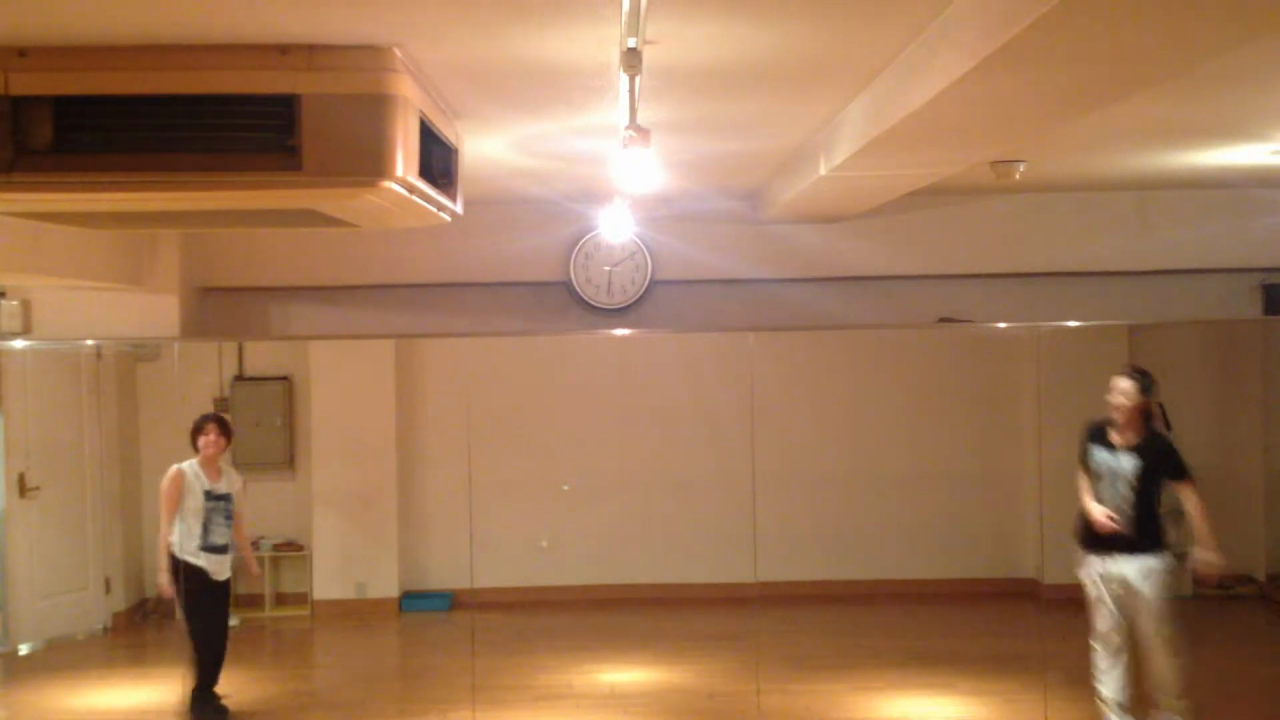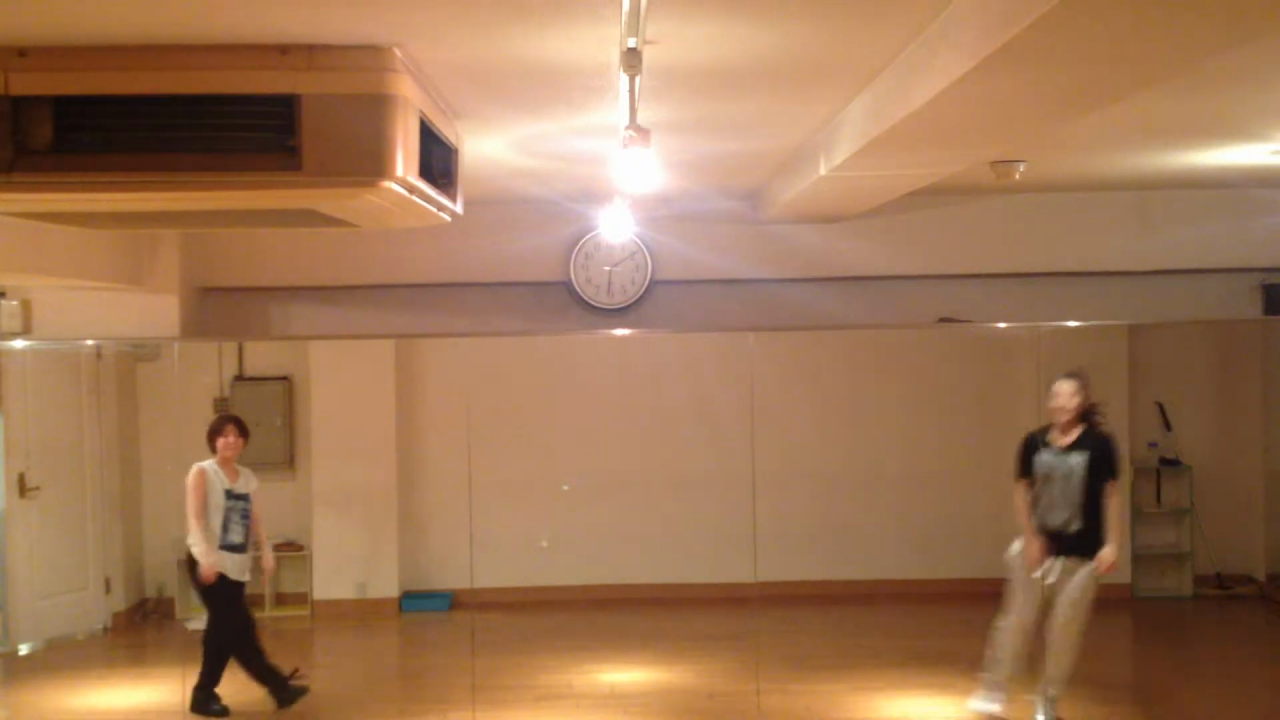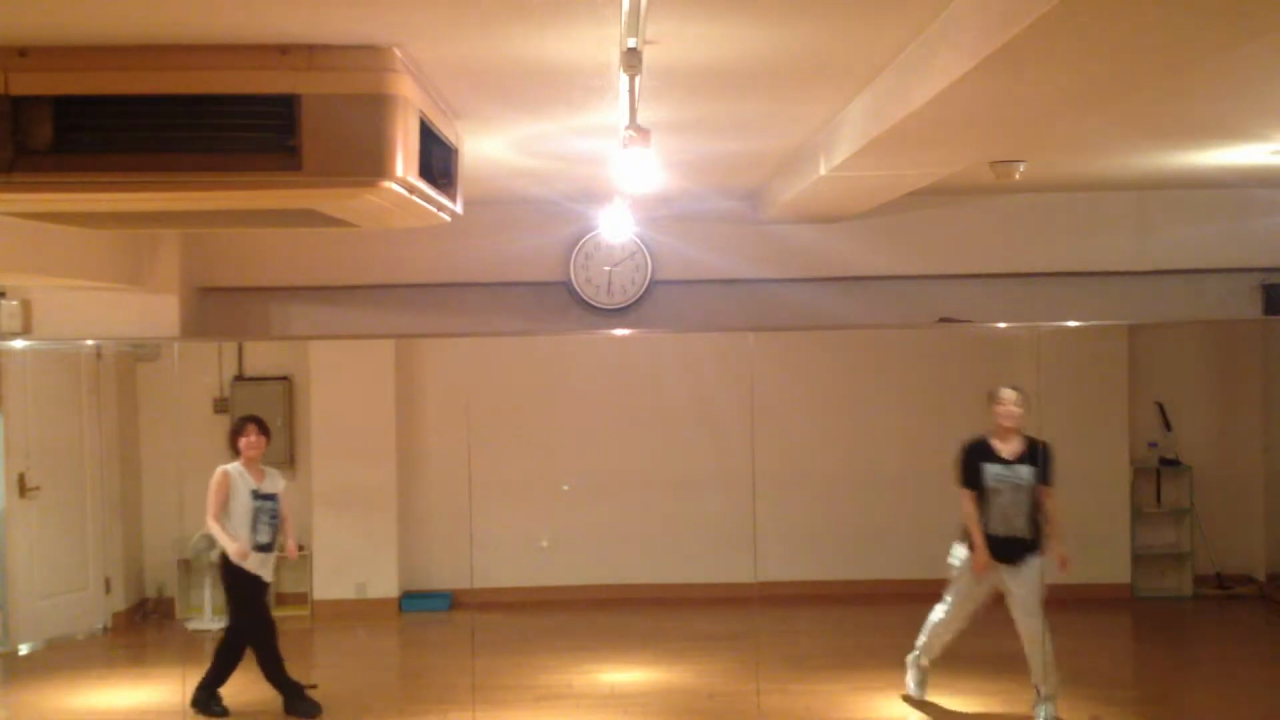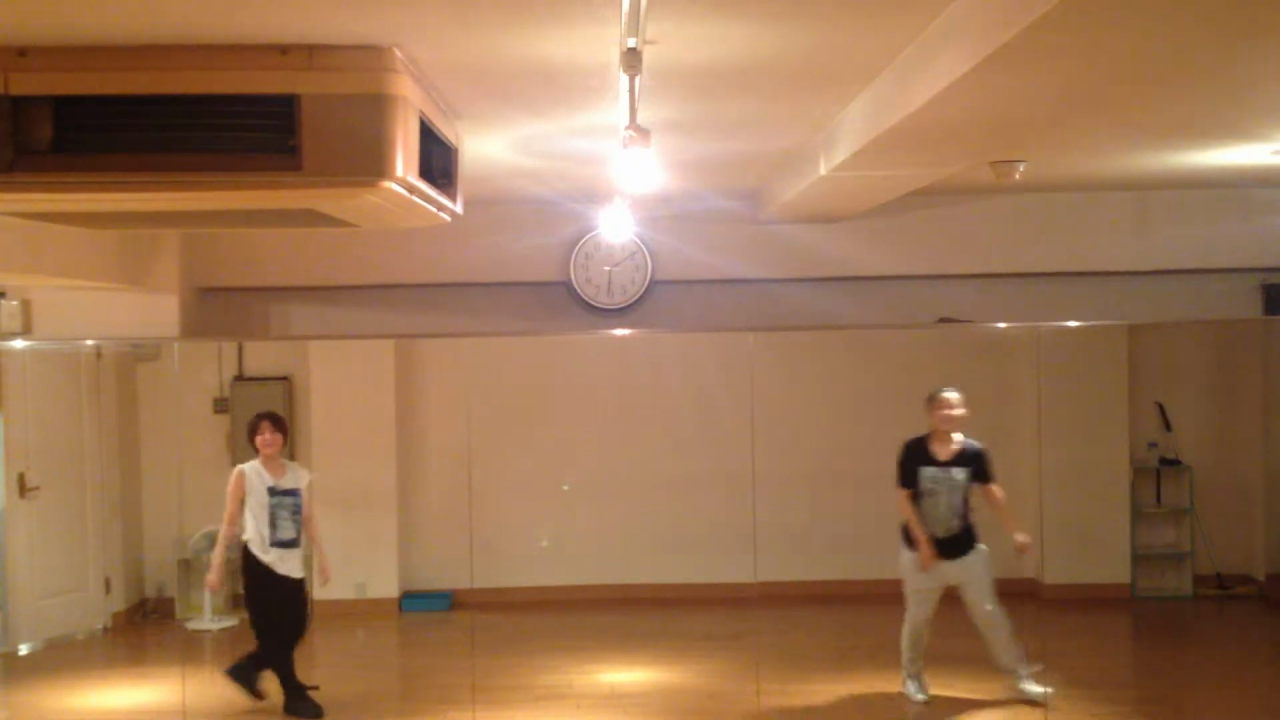
dt=0.2s
person 1, frame 1
left shoulder: (1157, 445)
right shoulder: (1094, 434)
left elbow: (1188, 494)
left wrist: (1206, 546)
right wrist: (1090, 506)
left hip: (1144, 552)
right hip: (1097, 550)
left knee: (1156, 633)
right knee: (1107, 633)
person 1, frame 2
left shoulder: (1099, 442)
right shoulder: (1033, 442)
left elbow: (1111, 495)
right elbow: (1023, 492)
left wrist: (1111, 546)
right wrist: (1028, 539)
left hip: (1083, 551)
right hip: (1038, 543)
left knee: (1064, 628)
right knee: (1015, 621)
person 1, frame 3
left shoulder: (1040, 452)
right shoulder: (974, 451)
left elbow: (1046, 499)
right elbow: (968, 501)
left wrist: (1055, 544)
right wrist: (979, 547)
left hip: (1025, 554)
right hip: (980, 549)
left knee: (1032, 626)
right knee: (952, 614)
right ankle: (916, 664)
person 1, frame 4
left shoulder: (974, 452)
right shoulder: (912, 451)
left elbow: (993, 493)
right elbow: (905, 500)
left wrist: (1015, 532)
right wrist: (922, 543)
left hip: (964, 547)
right hip: (920, 548)
left knee: (989, 612)
right knee: (918, 615)
left ankle: (1021, 677)
right ankle: (912, 675)
person 2, frame 1
left shoulder: (231, 477)
right shoulder: (180, 474)
right elbow: (167, 524)
left wrist: (249, 557)
right wrist: (163, 570)
left hip: (220, 568)
right hip: (190, 564)
left knee: (217, 636)
right knee: (206, 633)
left ankle: (204, 695)
person 2, frame 2
left shoulder: (247, 478)
right shoulder: (201, 472)
left elbow: (254, 520)
right elbow: (194, 518)
left wrist: (266, 550)
right wrist: (205, 555)
left hip: (237, 567)
right hip: (209, 566)
left knee: (223, 633)
right knee: (240, 628)
left ankle: (203, 696)
right ankle: (279, 685)
person 2, frame 3
left shoulder: (275, 478)
right shoulder: (226, 475)
left elbow: (283, 518)
right elbow: (212, 519)
left wrist: (290, 539)
right wrist: (229, 543)
left hip: (262, 567)
right hip: (237, 566)
left knee: (241, 633)
right knee: (262, 631)
left ankle: (206, 693)
right ankle: (292, 695)
person 2, frame 4
left shoulder: (299, 473)
right shoulder: (244, 474)
left elbow: (307, 518)
right elbow: (229, 522)
left wrist: (321, 557)
right wrist: (216, 565)
left hip: (291, 565)
right hip: (261, 564)
left knee: (296, 628)
right knee: (276, 633)
left ankle: (246, 670)
